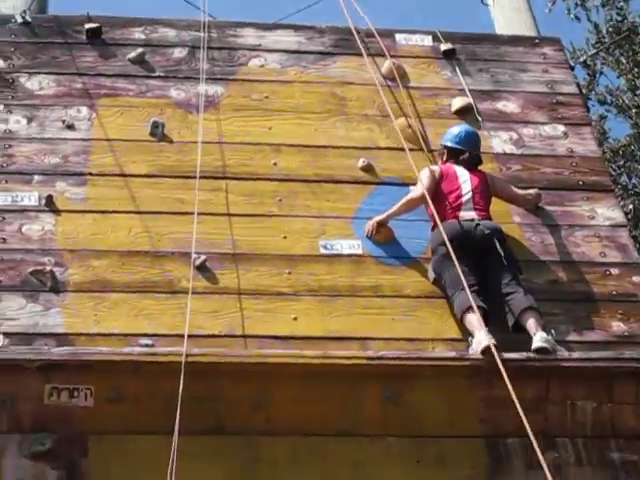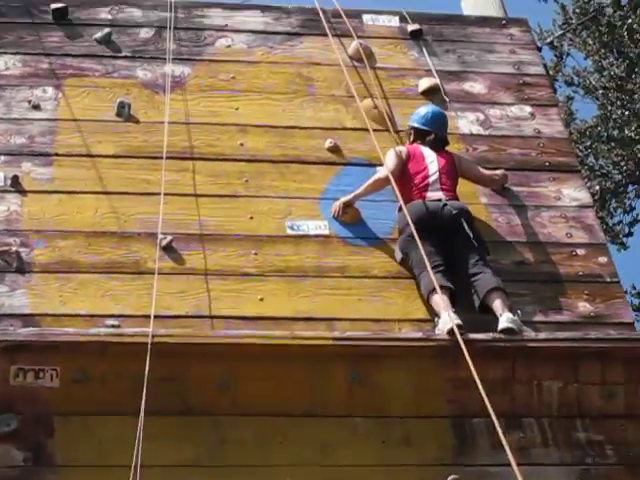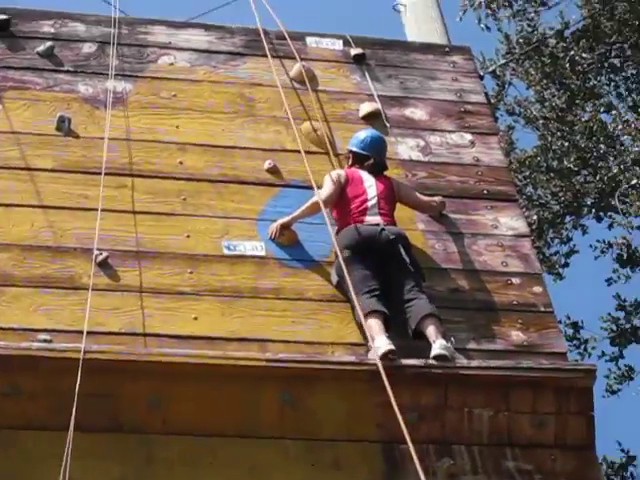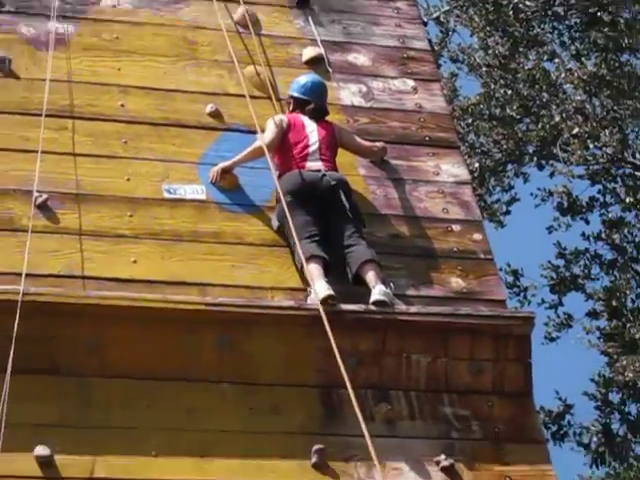
dt=0.2s
person 1, frame 1
left shoulder: (433, 172)
right shoulder: (485, 177)
left elbow: (418, 196)
right elbow: (526, 199)
left wrist: (385, 217)
right wrist: (534, 195)
left hip: (450, 234)
right hip: (488, 231)
left knee: (462, 288)
right knee: (509, 285)
left ankle: (480, 334)
right ankle: (538, 332)
person 1, frame 2
left shoulder: (400, 152)
right shoulder: (452, 158)
left elbow: (385, 176)
right elbow: (493, 179)
left wrist: (352, 197)
right wrist: (501, 176)
left hip: (418, 213)
right hip: (455, 212)
left knee: (430, 269)
right knee: (477, 266)
left ankle: (447, 315)
right ankle: (504, 313)
person 1, frame 3
left shoulder: (339, 175)
right shoulder: (391, 183)
left elbow: (323, 200)
right elbow: (431, 206)
left wrist: (290, 219)
right wrist: (438, 202)
left hip: (355, 237)
right hip: (393, 237)
left knee: (366, 293)
right knee: (412, 292)
left ankle: (380, 339)
right ankle: (438, 340)
person 1, frame 4
left shoulder: (281, 121)
right shoulder: (333, 129)
left elbow: (265, 145)
right elbow: (373, 151)
left wrist: (230, 163)
right wrist: (380, 148)
left hip: (297, 183)
right hip: (334, 183)
left knee: (306, 238)
right knee: (352, 237)
left ankle: (320, 285)
right ankle: (378, 286)
